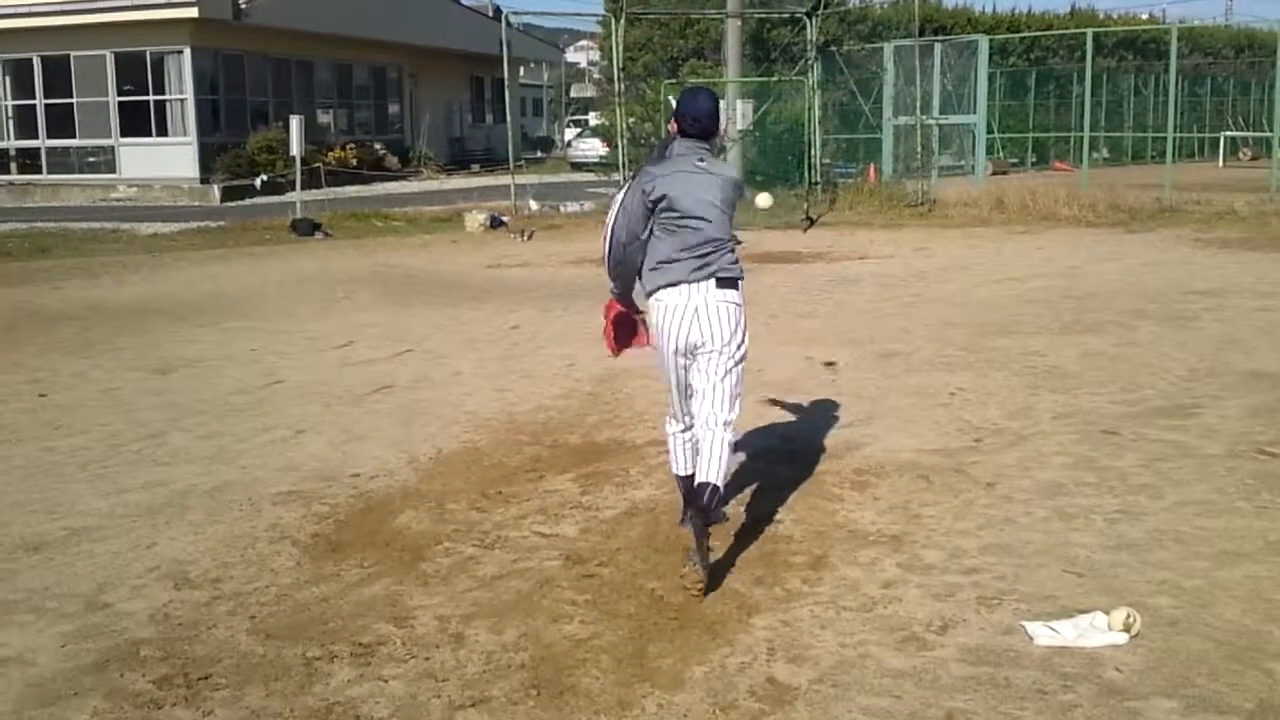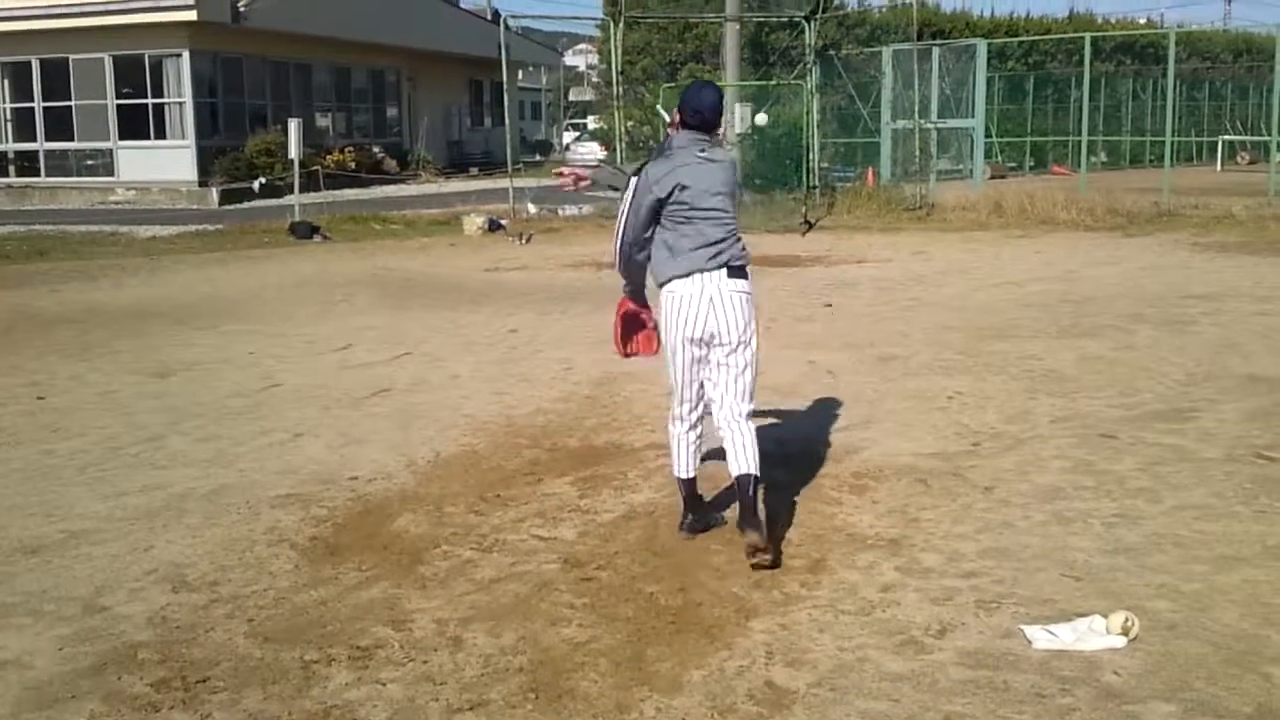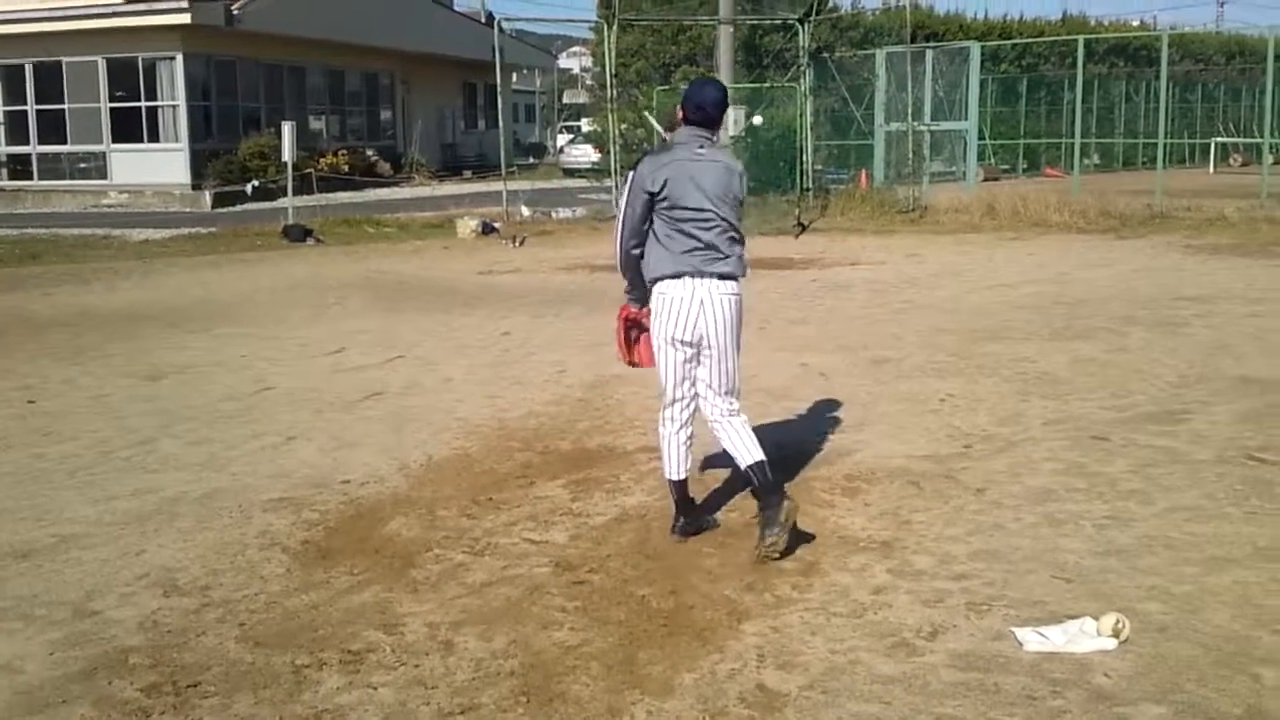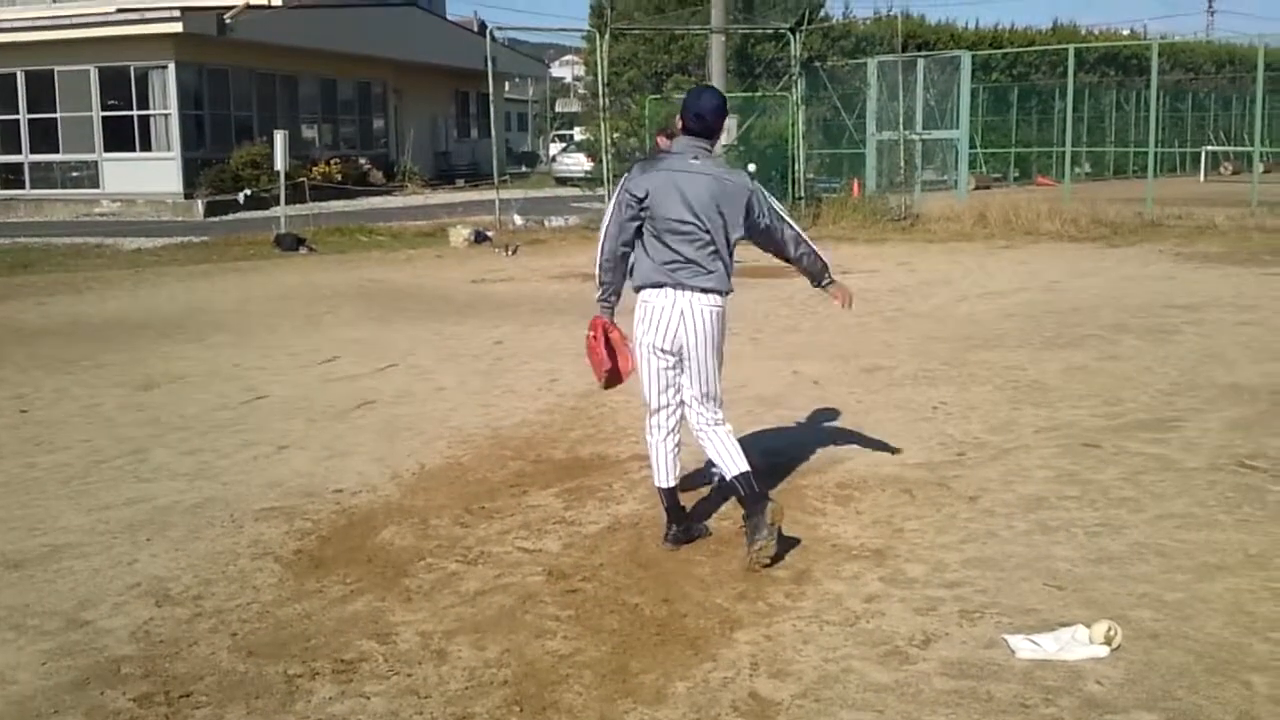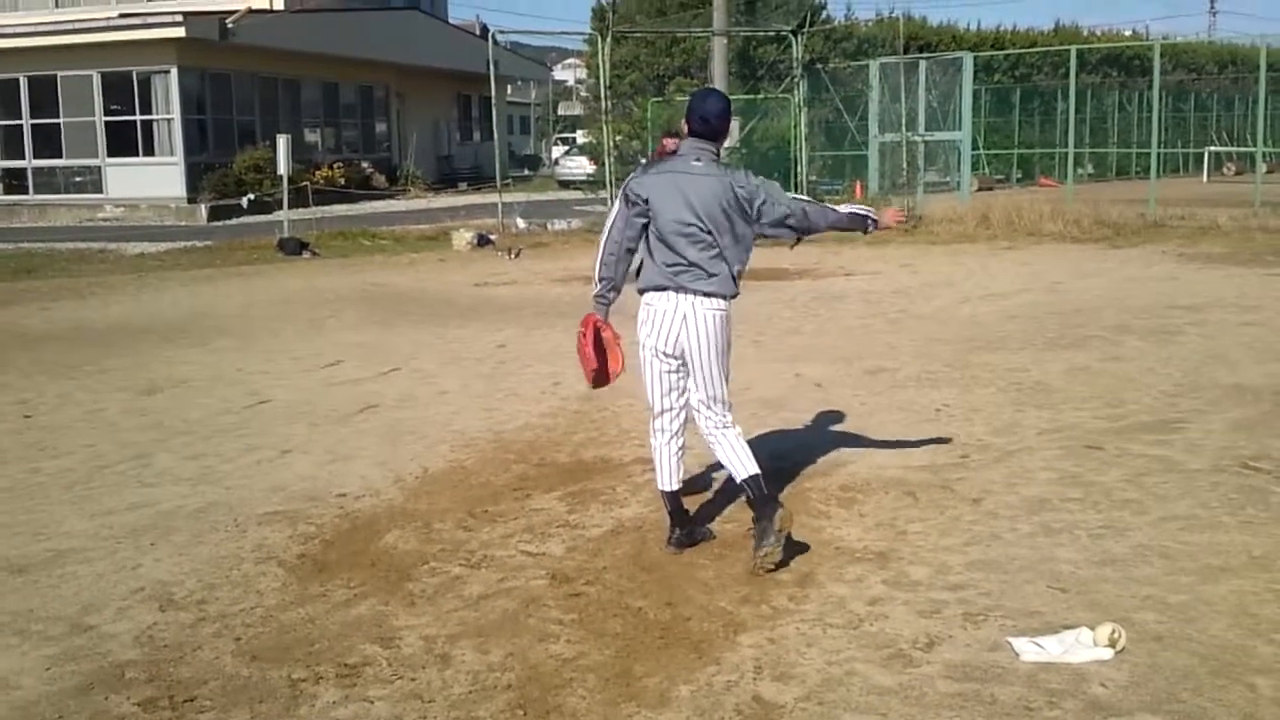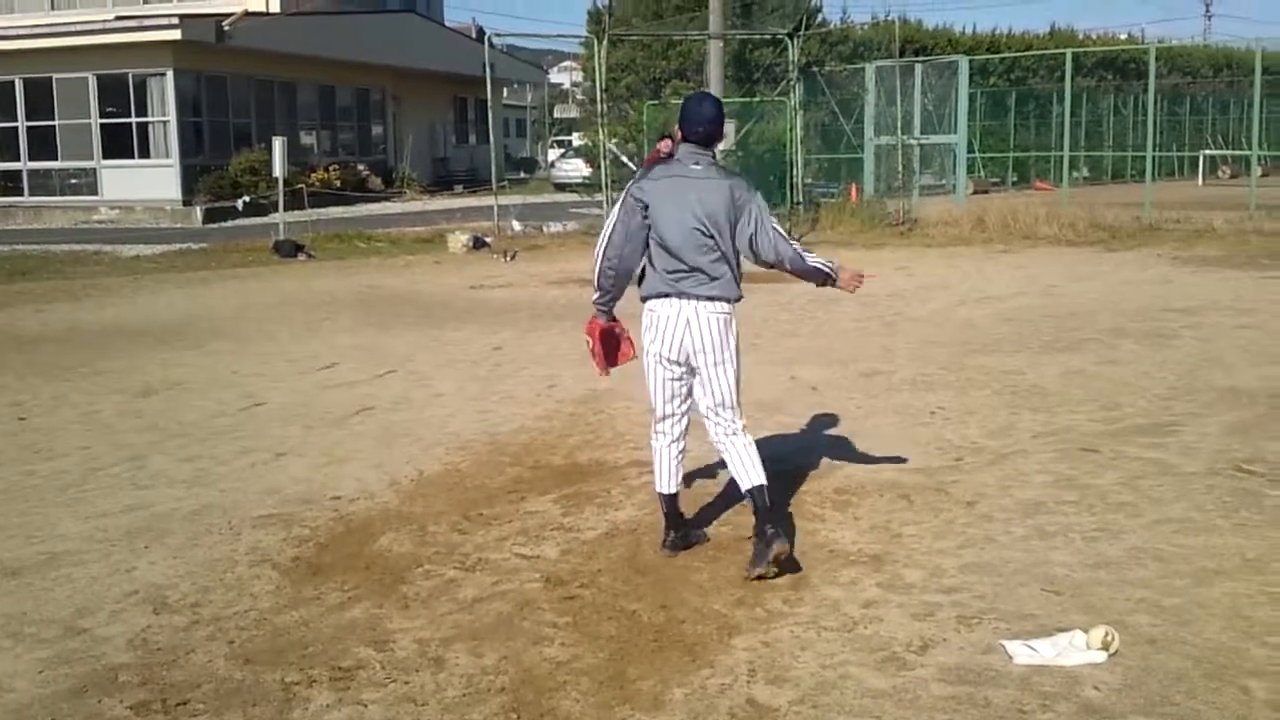
dt=0.2s
person 1, frame 1
left shoulder: (650, 179)
right shoulder: (728, 179)
left elbow: (621, 244)
left wrist: (624, 295)
left hip: (669, 305)
right hip: (721, 303)
left knee: (682, 417)
right knee: (716, 425)
left ankle: (694, 506)
right ankle: (701, 521)
person 1, frame 2
left shoulder: (656, 172)
right shoulder: (726, 165)
left elbow: (630, 243)
left wrist: (635, 294)
right wrist: (594, 177)
left hip: (681, 296)
right hip: (732, 292)
left knee: (686, 412)
right knee: (734, 413)
left ankle: (694, 508)
right ankle: (750, 514)
person 1, frame 3
left shoulder: (652, 166)
right shoulder: (733, 170)
left elbow: (630, 239)
left wrist: (637, 296)
left hip: (671, 294)
right hip: (723, 293)
left knee: (677, 409)
right knee: (722, 405)
left ankle: (684, 511)
right ankle: (769, 493)
person 1, frame 4
left shoulder: (645, 174)
right shoulder: (735, 183)
left elbow: (614, 245)
right elbow: (784, 234)
left wrist: (605, 306)
right wrist: (824, 277)
left hip: (656, 306)
right hip: (707, 307)
left knee: (661, 418)
right knee: (706, 416)
left ankle: (675, 520)
right ankle: (755, 504)
person 1, frame 5
left shoulder: (647, 178)
right shoulder: (739, 186)
left elbow: (617, 246)
right elbow: (805, 214)
left wrist: (600, 306)
right wrist: (872, 219)
left hip: (658, 310)
right hip: (711, 312)
left knee: (665, 422)
right knee: (716, 418)
left ankle: (679, 523)
right ankle: (765, 507)
person 1, frame 6
left shoulder: (647, 183)
right shoulder: (733, 189)
left elbow: (616, 250)
right elbow: (774, 249)
left wrist: (603, 309)
right wrist: (830, 275)
left hip: (661, 315)
right hip: (713, 316)
left knee: (667, 426)
right knee: (727, 424)
left ankle: (673, 526)
right ankle: (767, 524)
